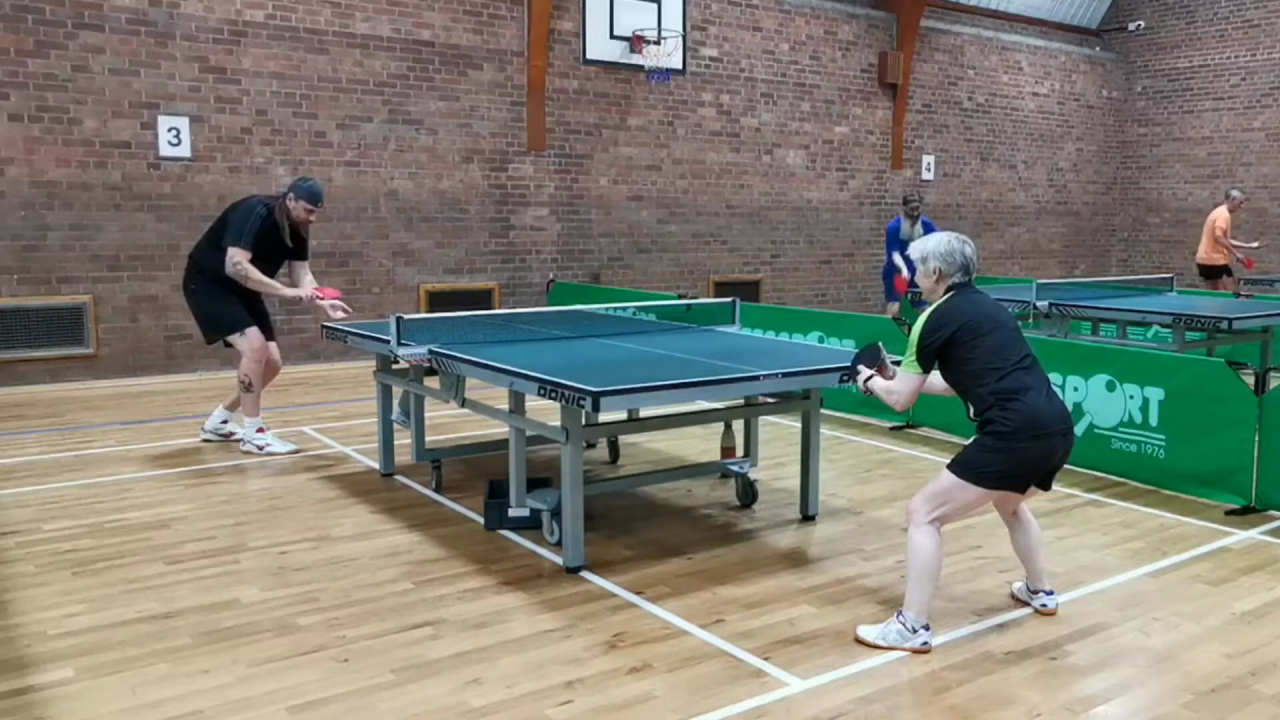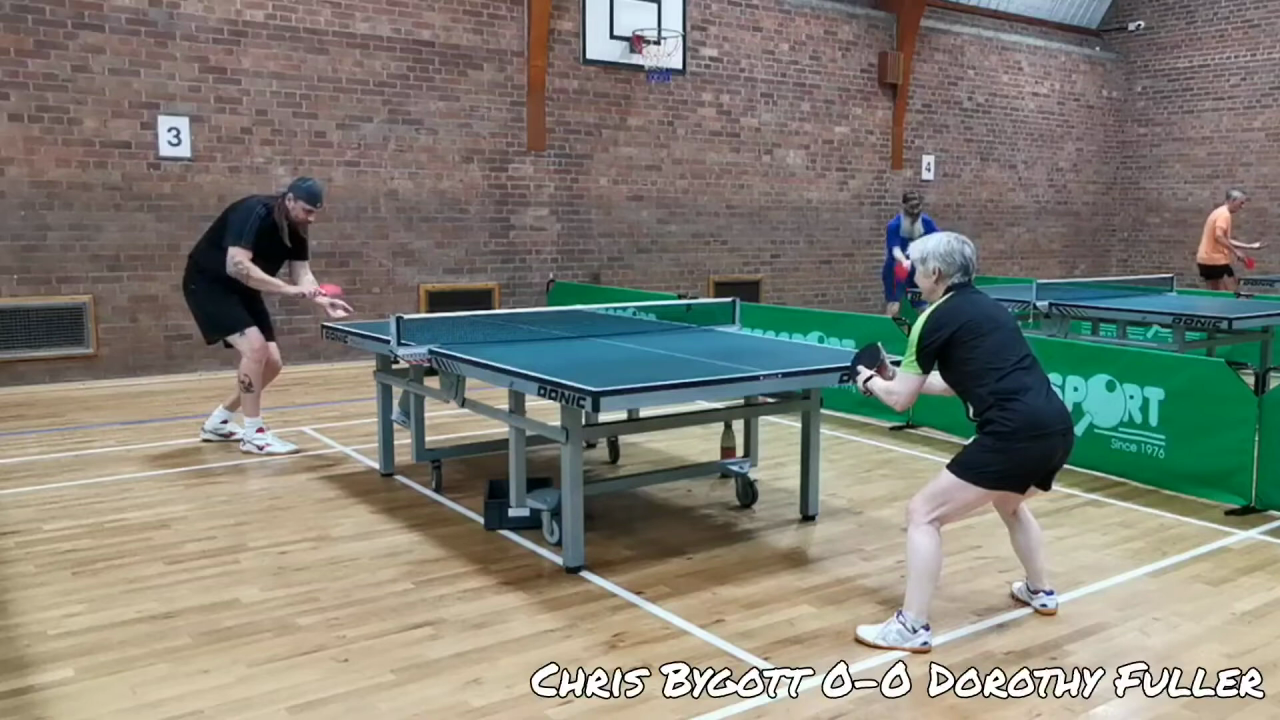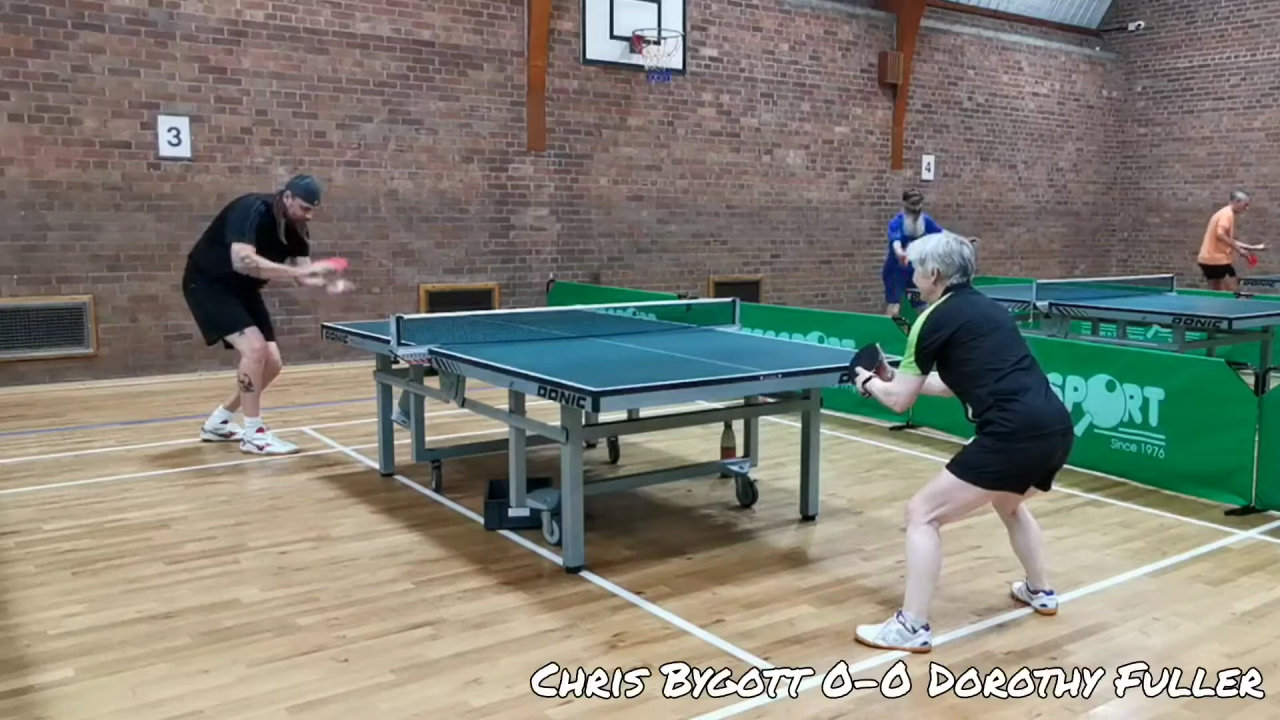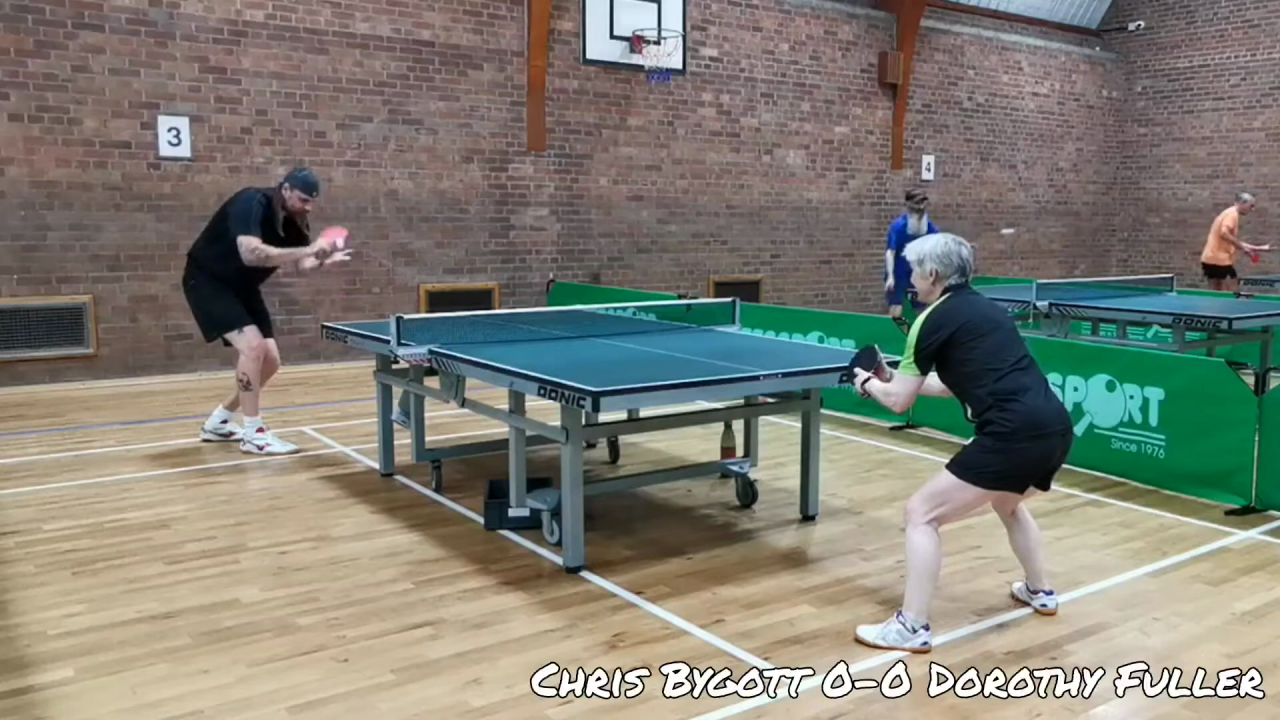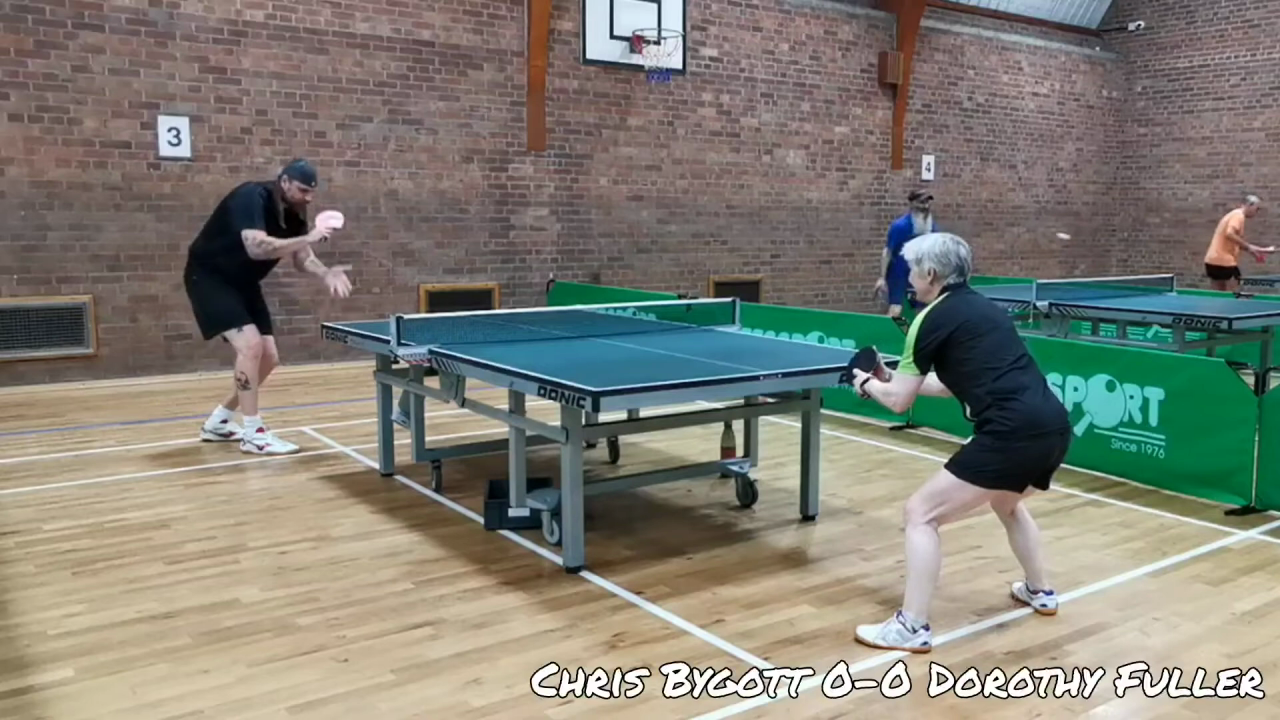
dt=0.1s
person 1, frame 1
left shoulder: (938, 316)
right shoulder: (987, 307)
left elbow: (900, 398)
left wrist: (870, 380)
right wrist: (897, 374)
left hip: (1016, 434)
right hip: (1057, 428)
left knee: (923, 513)
right knee: (1008, 502)
left ankle: (912, 627)
right ankle: (1040, 592)
person 1, frame 2
left shoulder: (937, 317)
right shoulder: (986, 308)
left elbow: (900, 399)
left wrist: (870, 380)
right wrist: (897, 375)
left hip: (1016, 435)
right hip: (1057, 429)
left knee: (923, 514)
right knee: (1008, 502)
left ankle: (912, 627)
right ankle: (1040, 592)
person 1, frame 3
left shoulder: (936, 318)
right shoulder: (985, 308)
left elbow: (899, 400)
left wrist: (868, 382)
right wrist: (895, 376)
left hip: (1016, 435)
right hip: (1056, 429)
left knee: (922, 514)
right knee: (1008, 503)
left ankle: (912, 627)
right ankle: (1040, 591)
person 1, frame 4
left shoulder: (935, 319)
right shoulder: (983, 309)
left elbow: (898, 401)
left wrist: (867, 383)
right wrist: (894, 377)
left hip: (1015, 435)
right hip: (1056, 428)
left knee: (921, 513)
right knee: (1007, 503)
left ankle: (912, 627)
right ankle: (1040, 591)
person 1, frame 5
left shoulder: (933, 318)
right shoulder: (981, 308)
left elbow: (898, 401)
left wrist: (867, 384)
right wrist: (892, 378)
left hip: (1013, 434)
right hip: (1053, 427)
left knee: (921, 513)
right knee: (1005, 503)
left ankle: (912, 626)
right ankle: (1040, 591)
person 2, frame 1
left shoulder: (297, 229)
right shoulder: (255, 212)
left elbow: (302, 274)
right elbow: (235, 266)
left wrist: (323, 303)
right wrist: (285, 292)
left hip: (242, 291)
right hip: (208, 284)
left knee: (271, 363)
right knee: (255, 348)
left ankle: (218, 422)
right ankle: (254, 433)
person 2, frame 2
left shoulder: (297, 229)
right shoulder: (254, 212)
left elbow: (302, 273)
right elbow: (236, 265)
left wrist: (323, 301)
right wrist: (287, 289)
left hip: (243, 291)
right hip: (208, 285)
left knee: (272, 363)
right knee: (255, 348)
left ankle: (218, 422)
right ankle: (254, 433)
person 2, frame 3
left shoulder: (295, 227)
right shoulder: (252, 210)
left elbow: (300, 268)
right elbow: (242, 261)
left wrist: (325, 281)
right wrist: (299, 271)
left hip: (243, 291)
right hip: (207, 284)
left knee: (271, 364)
right knee: (254, 349)
left ankle: (218, 422)
right ankle: (254, 433)
person 2, frame 4
left shoulder: (295, 220)
right shoulder: (252, 203)
left elbow: (303, 262)
right elbow: (251, 254)
left wrist: (323, 259)
right wrist: (308, 250)
left hip: (243, 287)
right hip: (207, 281)
left knee: (270, 360)
right knee: (253, 347)
left ankle: (218, 422)
right ankle: (254, 432)
person 2, frame 5
left shoulder: (295, 212)
right shoulder: (252, 197)
left elbow: (301, 256)
right elbow: (257, 248)
left wrist: (327, 274)
right wrist: (308, 238)
left hip: (244, 282)
right hip: (210, 277)
left knee: (268, 358)
right knee: (250, 346)
left ankle: (218, 421)
right ankle: (254, 432)
